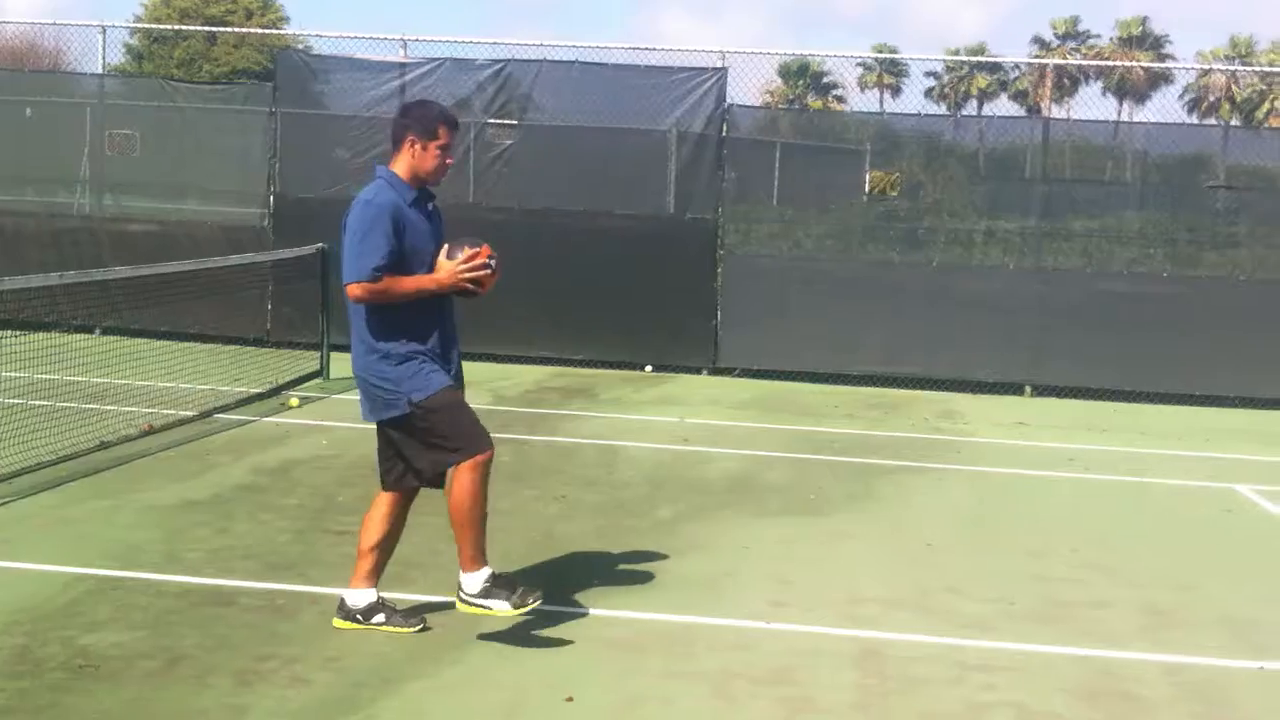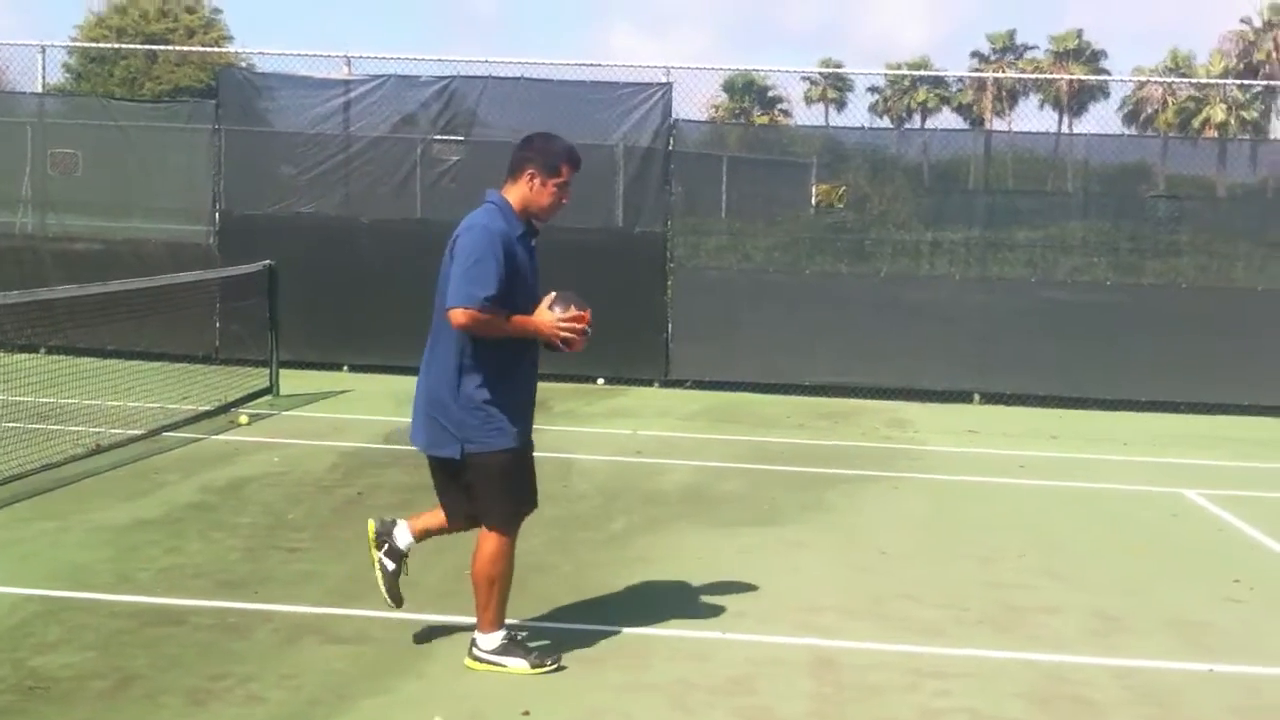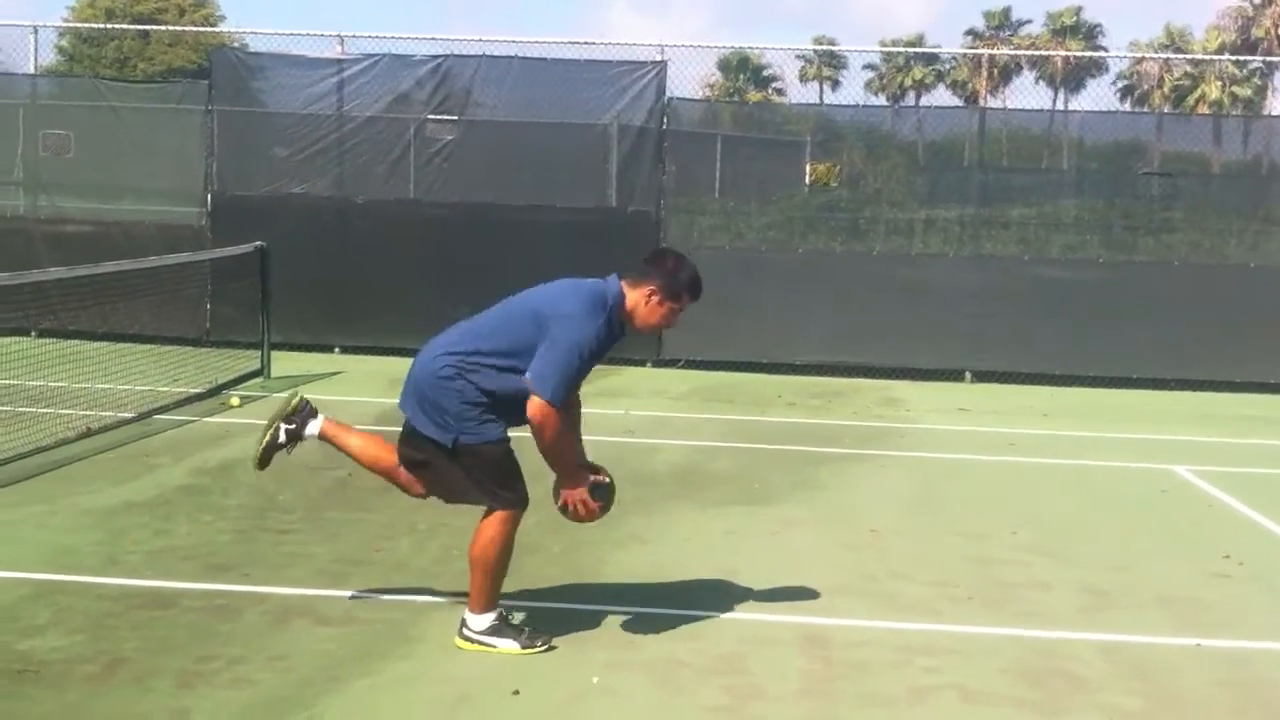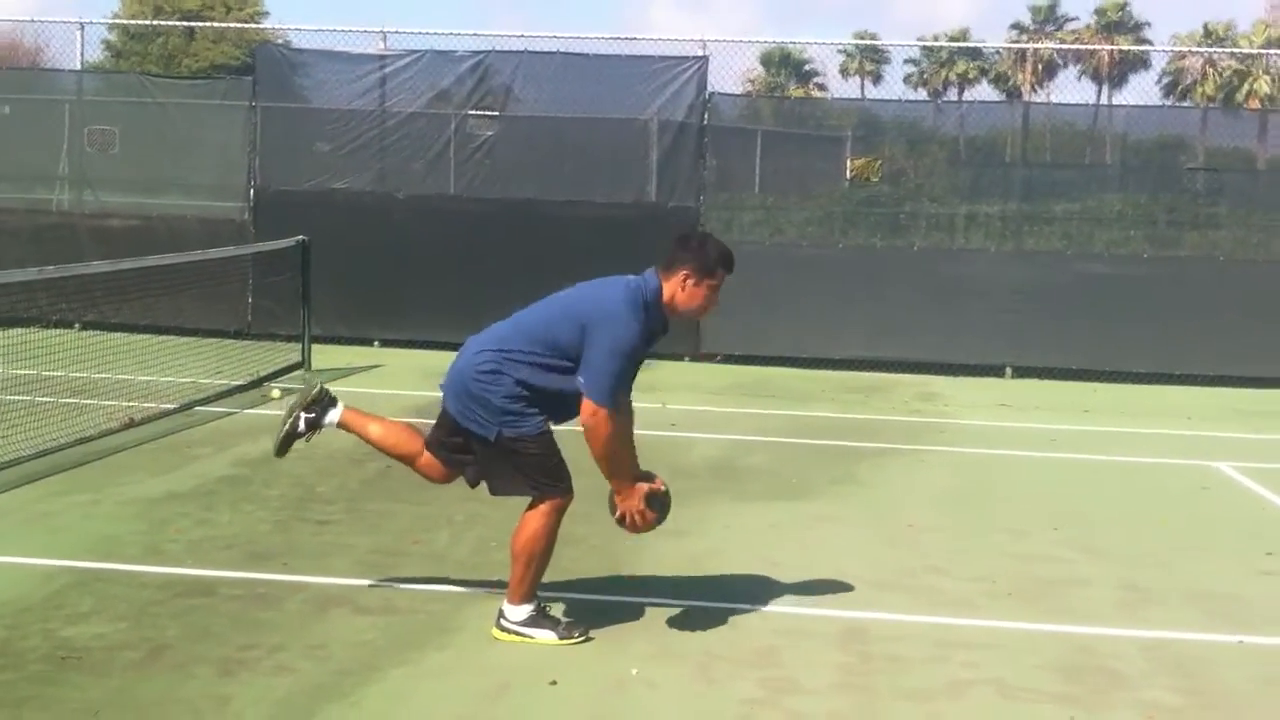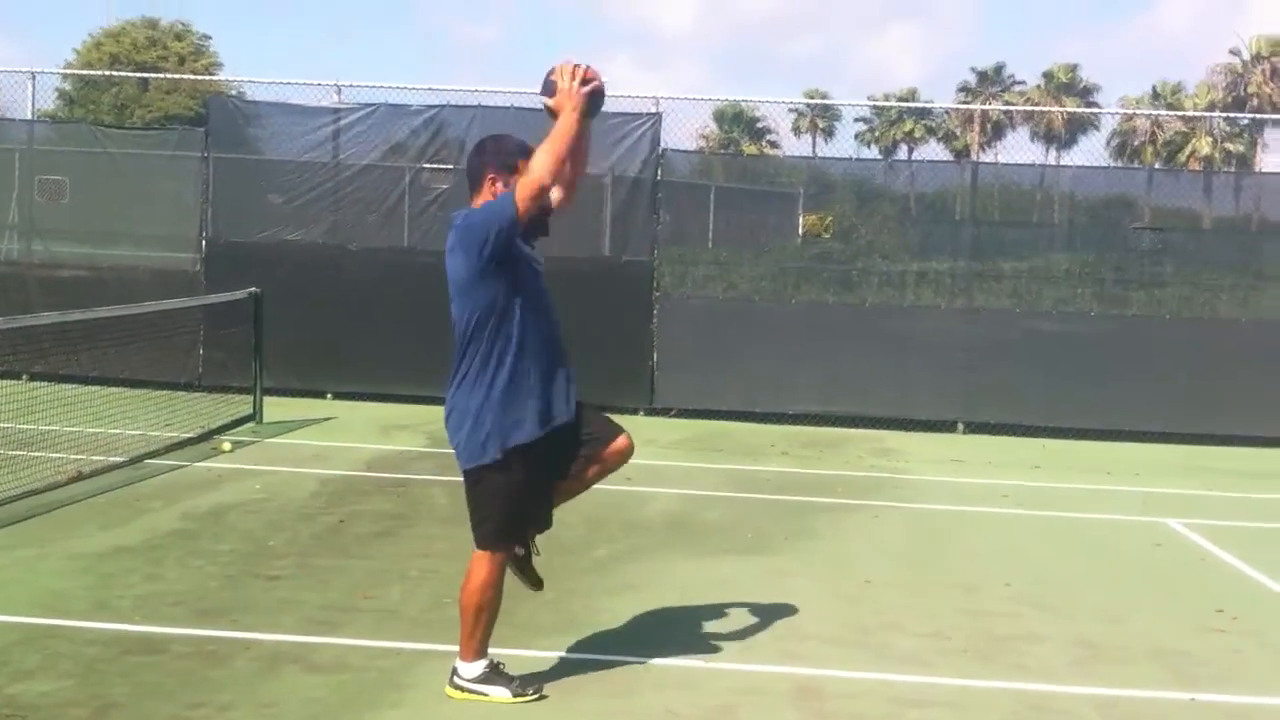
dt=1s
person 1, frame 1
left shoulder: (423, 204)
right shoulder: (376, 205)
right elbow: (360, 287)
left wrist: (458, 275)
right wrist: (439, 280)
left hip: (422, 366)
right hip: (398, 367)
left knee: (400, 486)
right knee: (473, 454)
left ankle: (359, 598)
right ankle: (475, 581)
person 1, frame 2
left shoulder: (515, 231)
right shoulder: (486, 231)
right elbow: (464, 314)
left wrist: (545, 327)
right wrist: (533, 327)
left hip: (494, 402)
right hip: (472, 406)
left knee: (505, 507)
right knee: (500, 521)
left ankle: (400, 535)
right ankle: (489, 642)
person 1, frame 3
left shoulder: (598, 305)
right shoulder: (584, 321)
left elbow: (565, 395)
right elbow: (541, 411)
left wrist: (577, 466)
right wrist: (570, 481)
left hip: (442, 377)
right hip: (453, 387)
left knee: (412, 479)
right knee: (506, 502)
left ankle: (310, 423)
right ankle: (479, 624)
person 1, frame 4
left shoulder: (637, 304)
right shoulder: (625, 318)
left elbow: (615, 398)
right elbow: (595, 418)
left wrist: (632, 473)
right wrist: (626, 490)
left hip: (482, 376)
right hip: (494, 387)
left knee: (434, 460)
right knee: (552, 496)
left ankle: (328, 412)
right ankle: (518, 615)
person 1, frame 5
left shoulder: (507, 234)
right shoulder: (474, 234)
left elbow: (564, 185)
right elbow: (536, 178)
left wrist: (578, 116)
right wrist: (569, 109)
left hip: (539, 407)
right hip: (494, 420)
left knee: (613, 447)
right knee: (493, 550)
left ankle: (524, 525)
right ankle: (470, 671)
